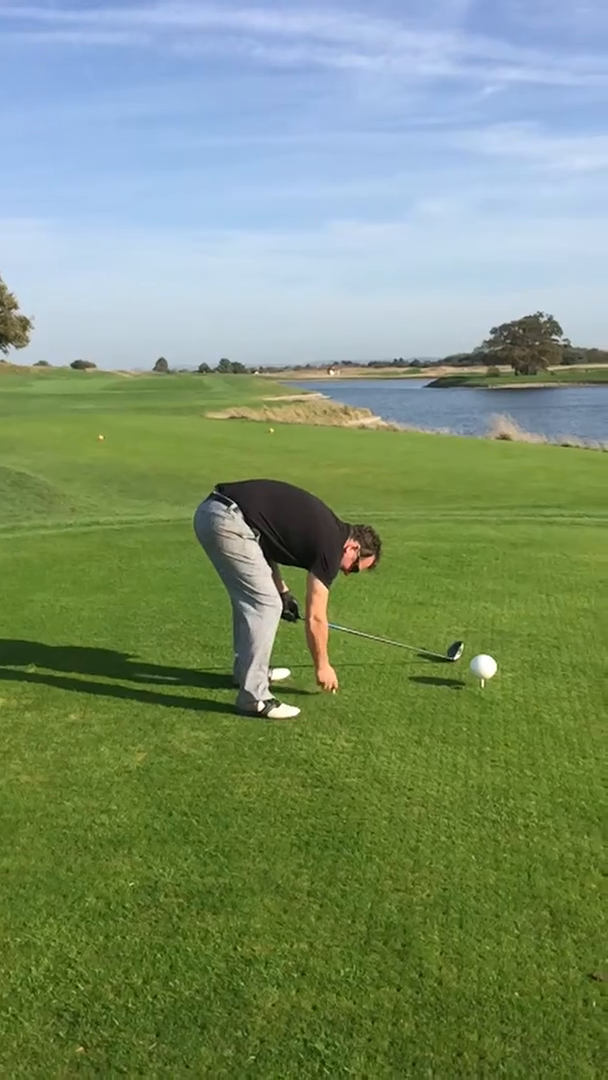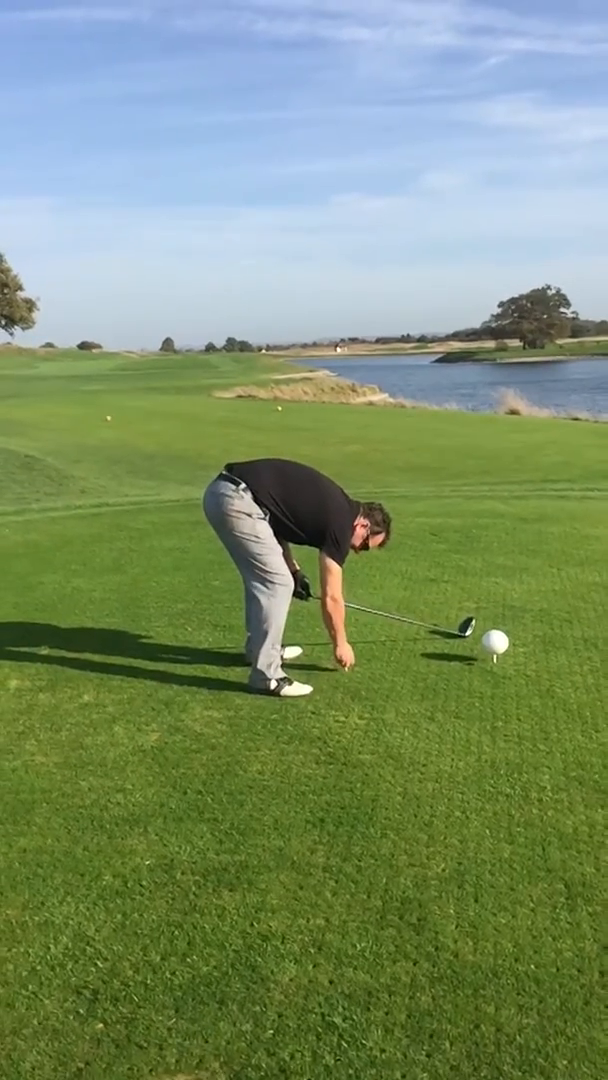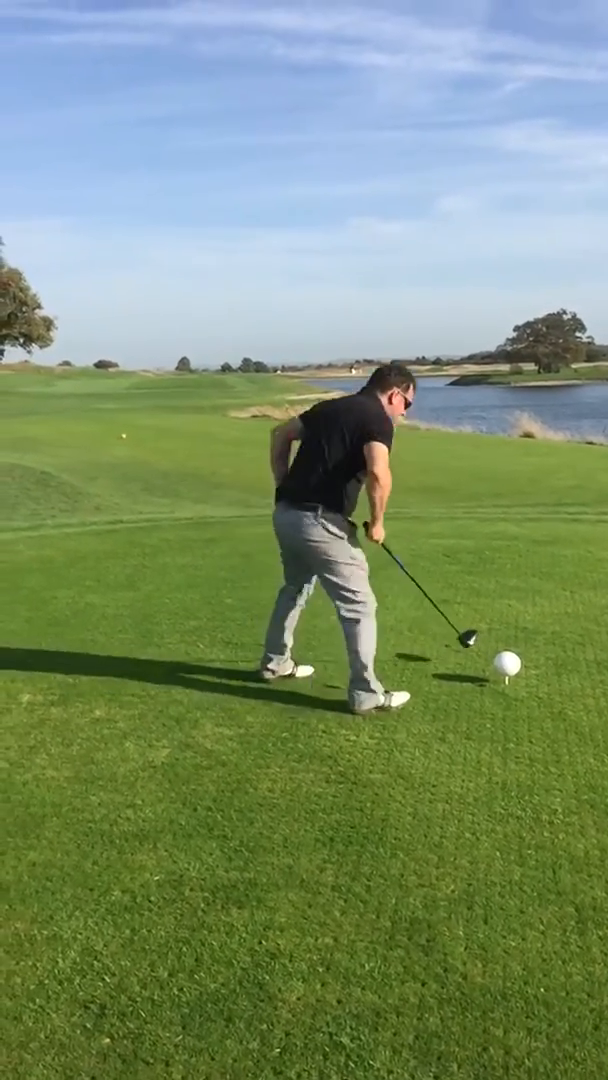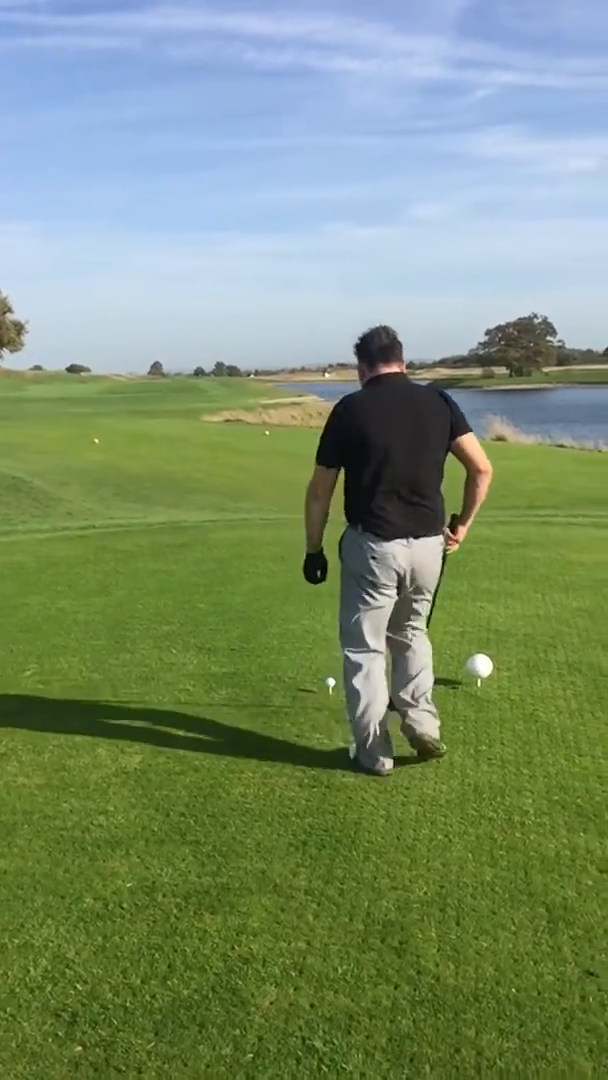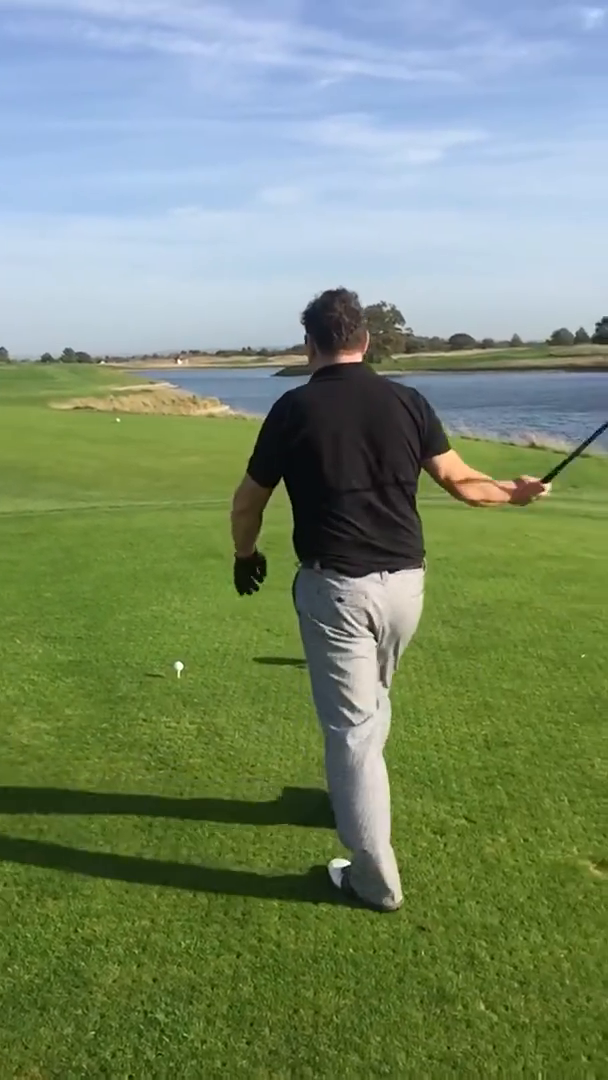
dt=1s
person 1, frame 1
left shoulder: (323, 528)
right shoulder: (329, 543)
right elbow: (315, 618)
left wrist: (282, 591)
right wrist: (322, 666)
left hip: (211, 511)
right hip: (228, 520)
left knee: (249, 597)
right knee: (265, 605)
left ankle: (247, 669)
right ankle: (254, 698)
person 1, frame 2
left shoulder: (334, 506)
right shoulder: (339, 522)
right elbow: (331, 597)
left wrist: (293, 570)
right wrist: (341, 644)
left hip: (221, 491)
right hip: (237, 500)
left knee: (261, 576)
right knee: (277, 584)
left ankle: (259, 647)
right ankle: (266, 675)
person 1, frame 3
left shoulder: (328, 407)
right shoulder: (376, 418)
left elbow: (279, 433)
right elbow: (378, 473)
left wrist: (282, 482)
right wrist: (377, 521)
left hip: (286, 514)
right hip: (321, 520)
left knee: (296, 588)
right knee: (359, 604)
left ankle: (275, 661)
right ankle: (366, 692)
person 1, frame 4
left shoulder: (349, 410)
right shoulder: (439, 403)
left elbow: (320, 489)
right elbow: (481, 468)
left wrist: (313, 548)
right wrist: (463, 524)
left hip: (372, 545)
right hip: (426, 544)
left knee: (364, 651)
right knee: (411, 633)
left ankle: (374, 750)
right ankle: (421, 720)
person 1, frame 5
left shoulder: (292, 410)
right shoulder: (408, 402)
left elbow: (246, 504)
right elbow: (462, 483)
left wrist: (244, 557)
right wrist: (514, 491)
left hip: (334, 587)
right hip: (404, 581)
left knee: (349, 727)
right knee: (372, 703)
left ankle: (375, 876)
right ankle: (358, 800)
